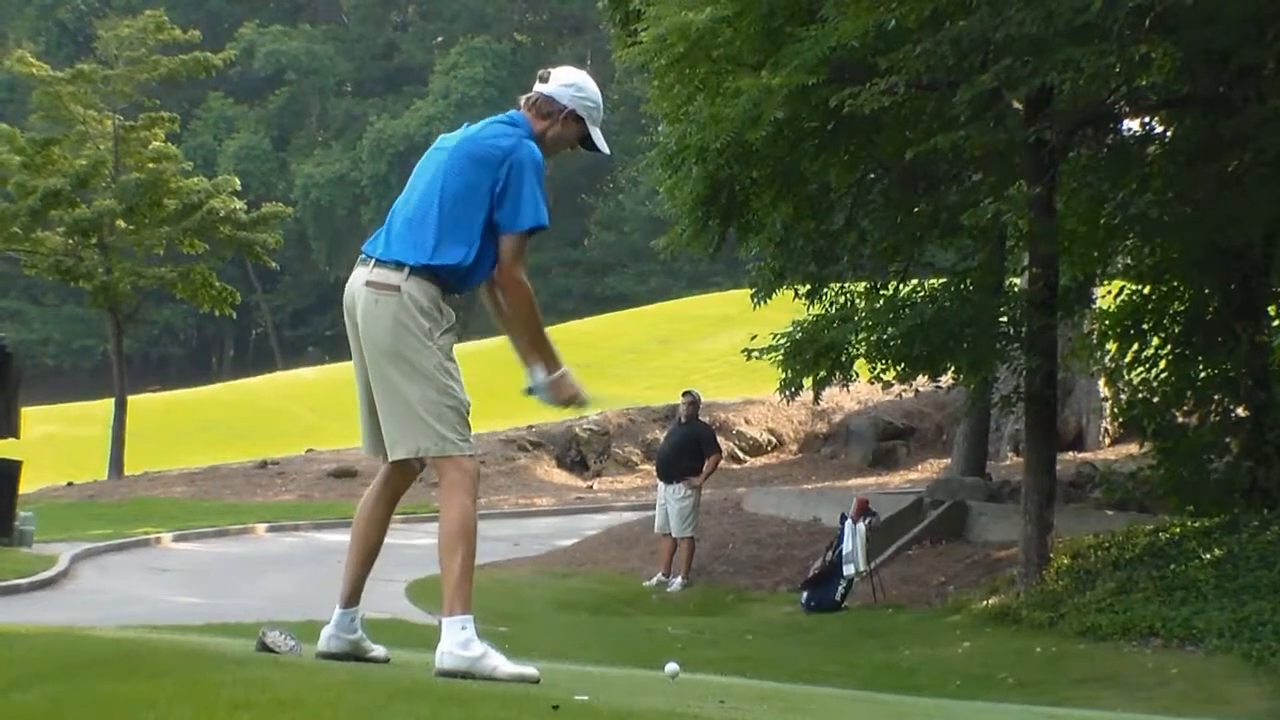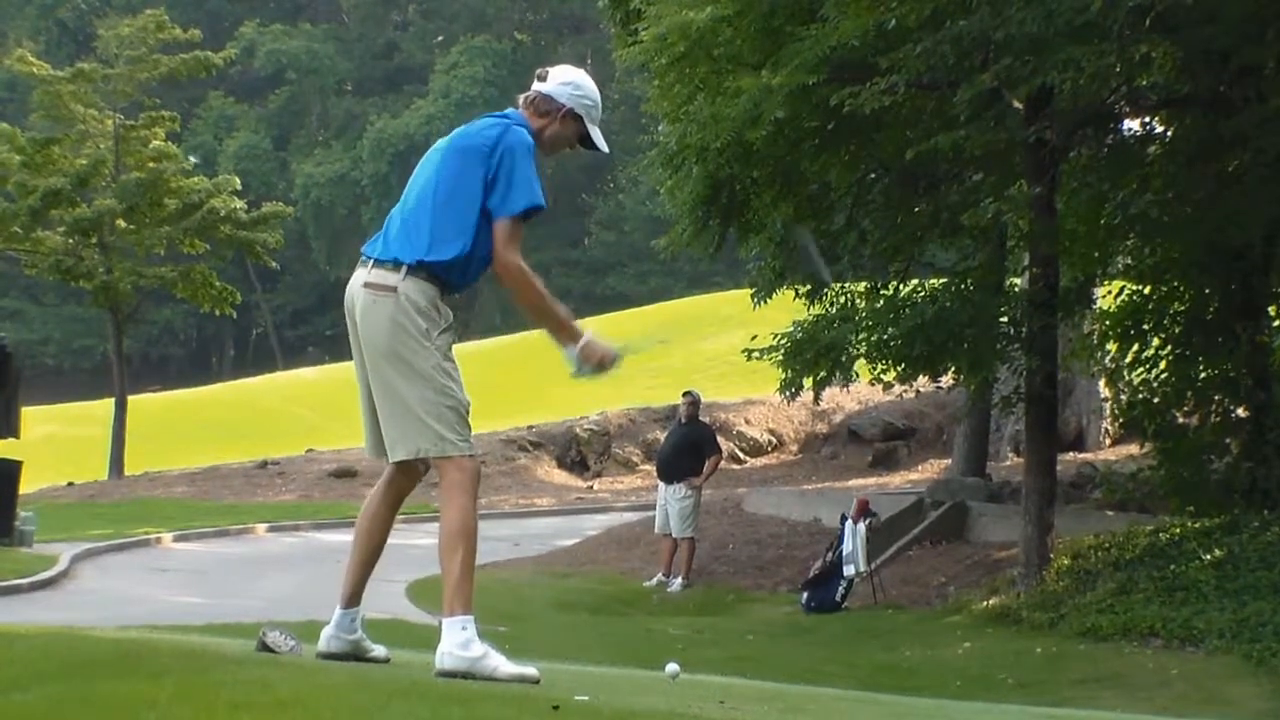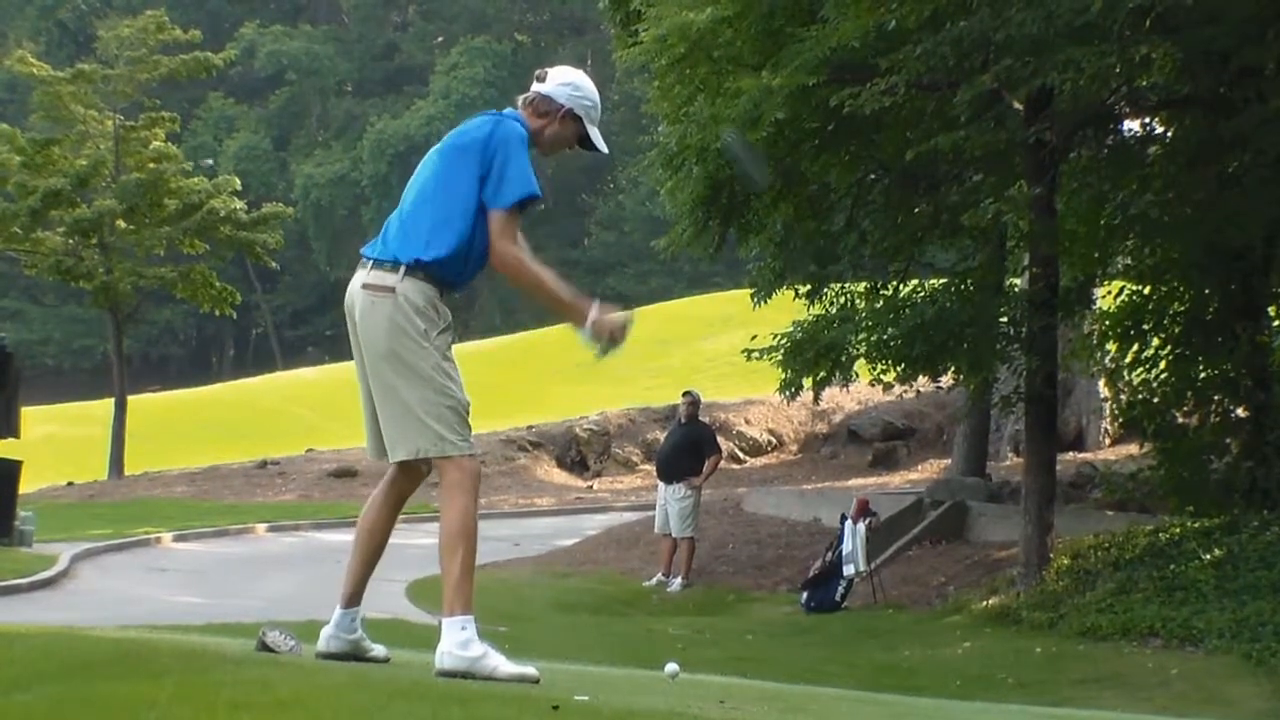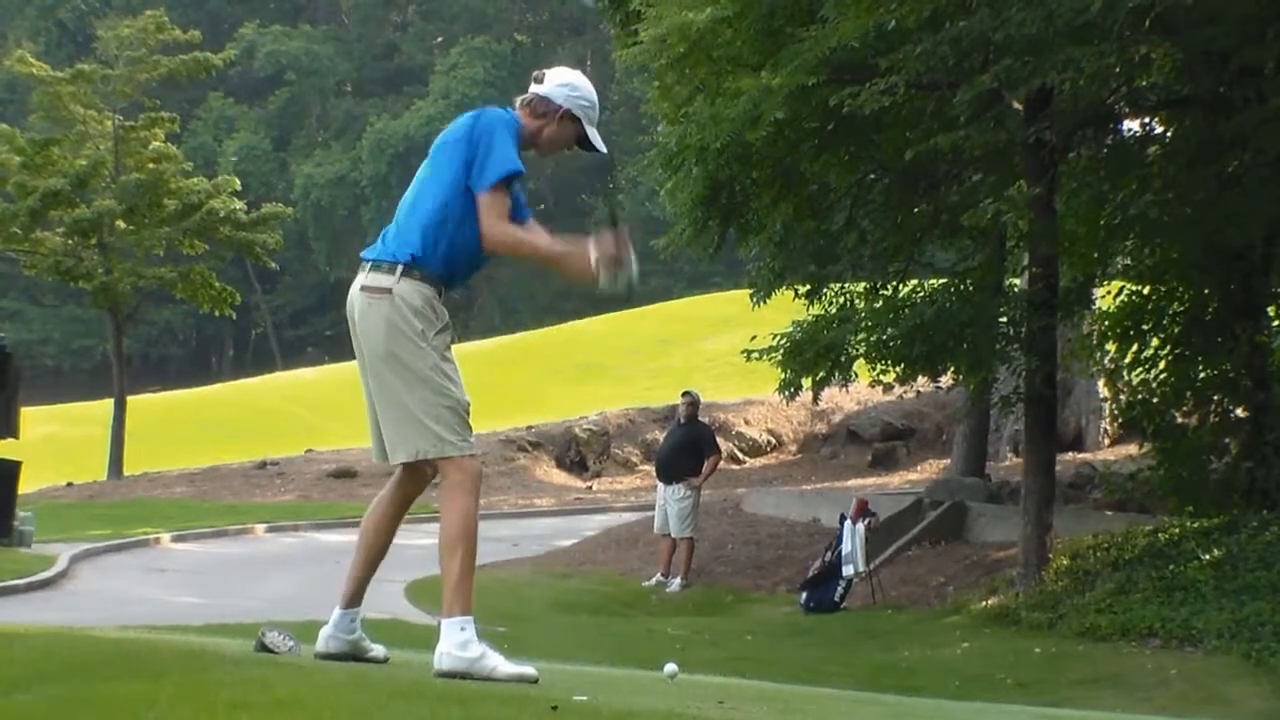
dt=0.5s
person 1, frame 1
left shoulder: (470, 137)
right shoulder: (520, 152)
left elbow: (483, 271)
right elbow: (510, 276)
left wrist: (531, 365)
right wrist: (552, 371)
left hip: (370, 289)
right hip: (406, 301)
left knee: (399, 466)
right knee: (458, 468)
left ankle: (343, 625)
right ankle: (458, 639)
person 1, frame 2
left shoulder: (476, 135)
right shoulder: (512, 142)
left elbow: (492, 256)
right elbow: (507, 262)
left wrist: (564, 336)
right wrist: (577, 341)
left hip: (373, 291)
right hip: (404, 298)
left knee: (404, 468)
right knee: (458, 468)
left ankle: (343, 624)
right ankle: (459, 640)
person 1, frame 3
left shoulder: (480, 137)
right shoulder: (506, 135)
left elbow: (520, 259)
right elbow: (504, 254)
left wrist: (586, 310)
right wrist: (586, 316)
left hip: (377, 293)
right hip: (403, 298)
left knee: (407, 468)
right knee: (459, 467)
left ankle: (343, 625)
right ankle: (459, 639)
person 1, frame 4
left shoulder: (498, 161)
right shoulder: (492, 124)
left elbow: (543, 246)
right elbow: (497, 234)
left wrist: (597, 255)
right wrist: (591, 251)
left hip: (389, 298)
right hip: (400, 298)
left knee: (413, 471)
right knee: (459, 467)
left ankle: (342, 624)
right ankle: (458, 640)
person 2, frame 1
left shoulder: (701, 429)
right shoulder: (676, 425)
left elbow: (715, 456)
left wrist: (700, 479)
right wrist: (661, 481)
left hip: (683, 488)
right hip: (664, 485)
left knee: (684, 534)
right knee: (665, 532)
left ankle: (683, 577)
right ankle: (664, 574)
person 2, frame 2
left shoulder: (702, 430)
right shoulder: (677, 426)
left elbow: (716, 456)
left wrist: (701, 479)
right wrist: (661, 479)
left hip: (683, 489)
right hip: (665, 486)
left knee: (684, 534)
right knee: (666, 532)
left ankle: (683, 578)
right ankle: (664, 574)
person 2, frame 3
left shoulder: (702, 430)
right shoulder: (676, 426)
left elbow: (715, 456)
left wrist: (701, 479)
right wrist: (661, 480)
left hip: (683, 489)
right hip: (664, 486)
left knee: (684, 534)
right knee: (665, 532)
left ankle: (683, 577)
right ankle: (664, 574)
person 2, frame 4
left shoulder: (701, 430)
right shoulder: (676, 426)
left elbow: (715, 456)
left wrist: (700, 479)
right wrist: (660, 479)
left hip: (682, 489)
right hip: (664, 486)
left knee: (683, 534)
right knee: (665, 532)
left ankle: (682, 578)
right ankle: (663, 574)
